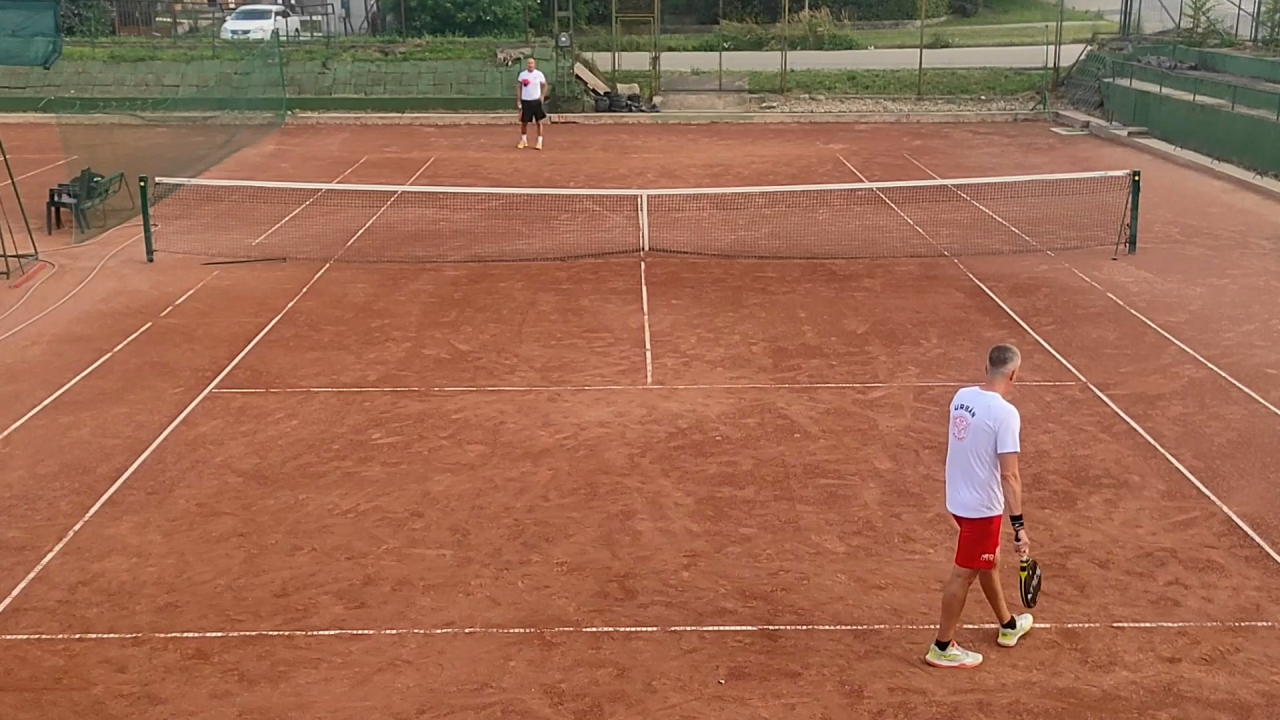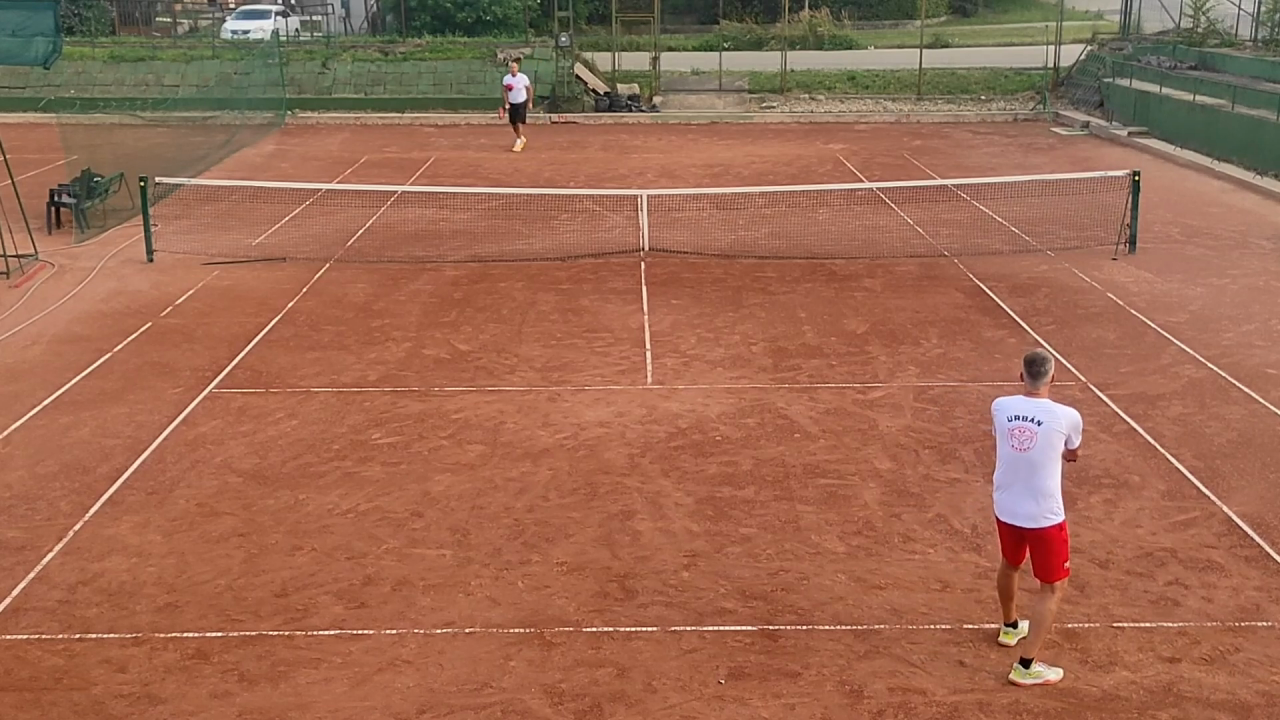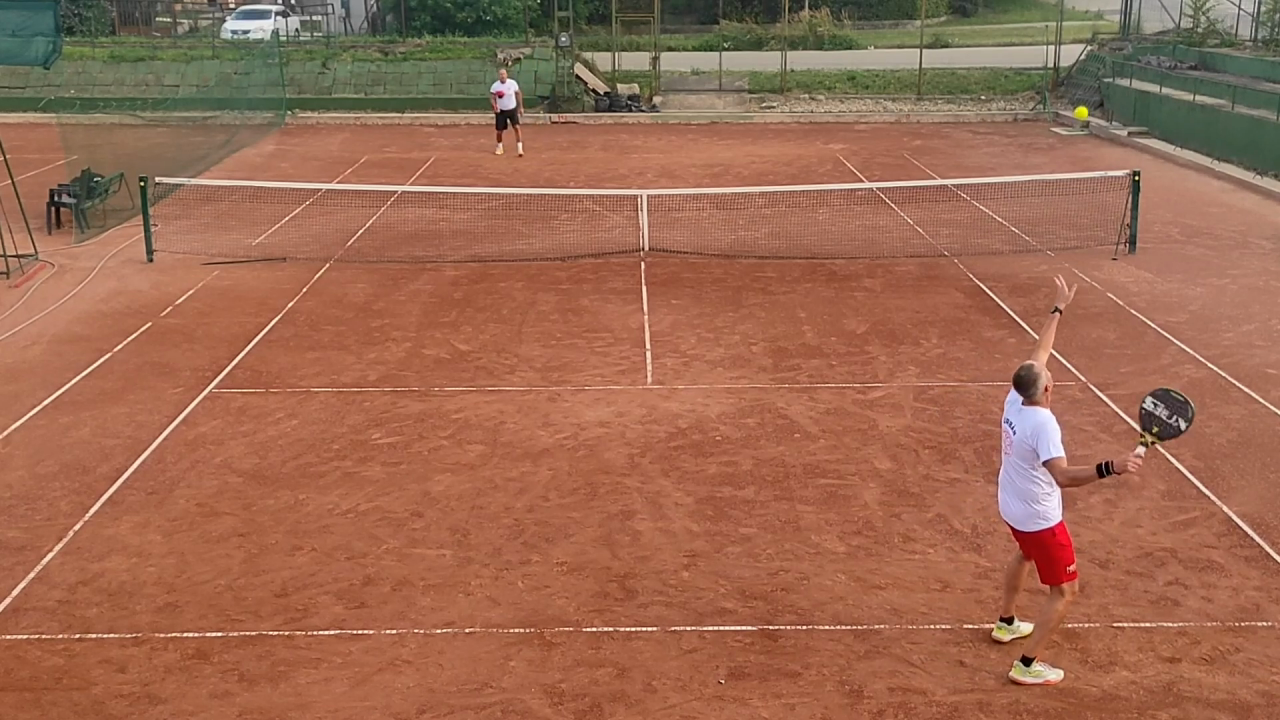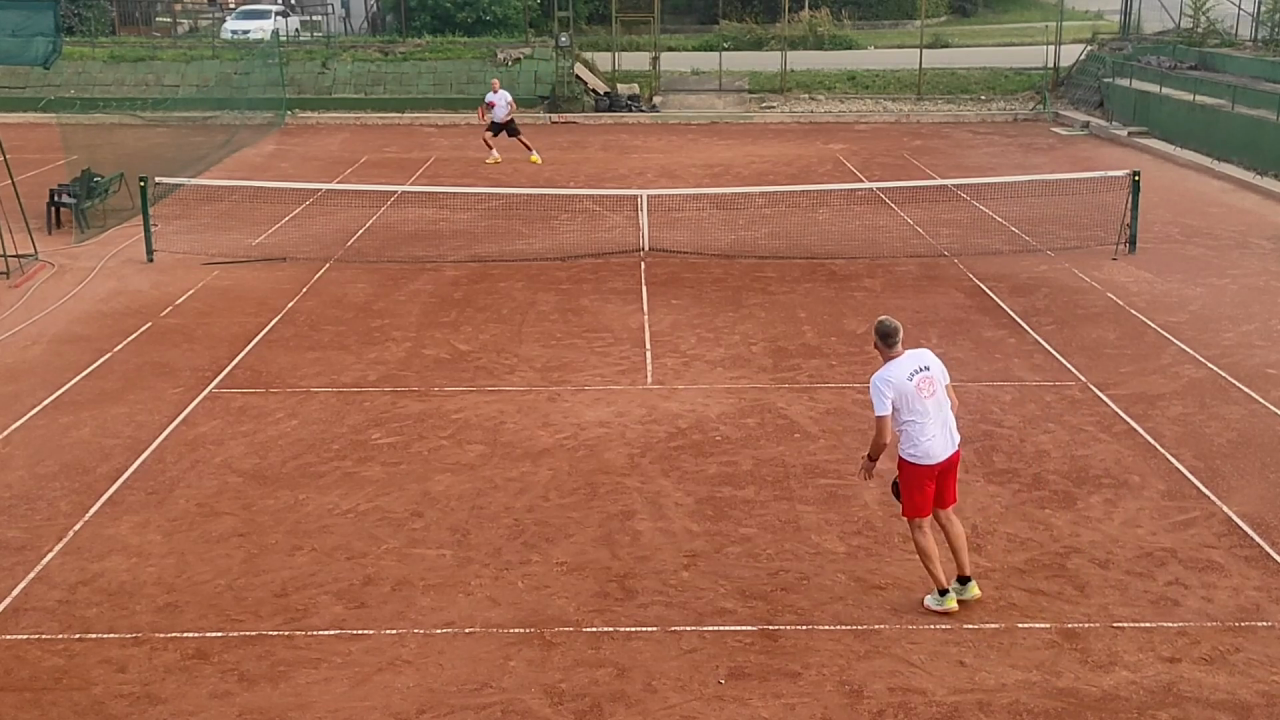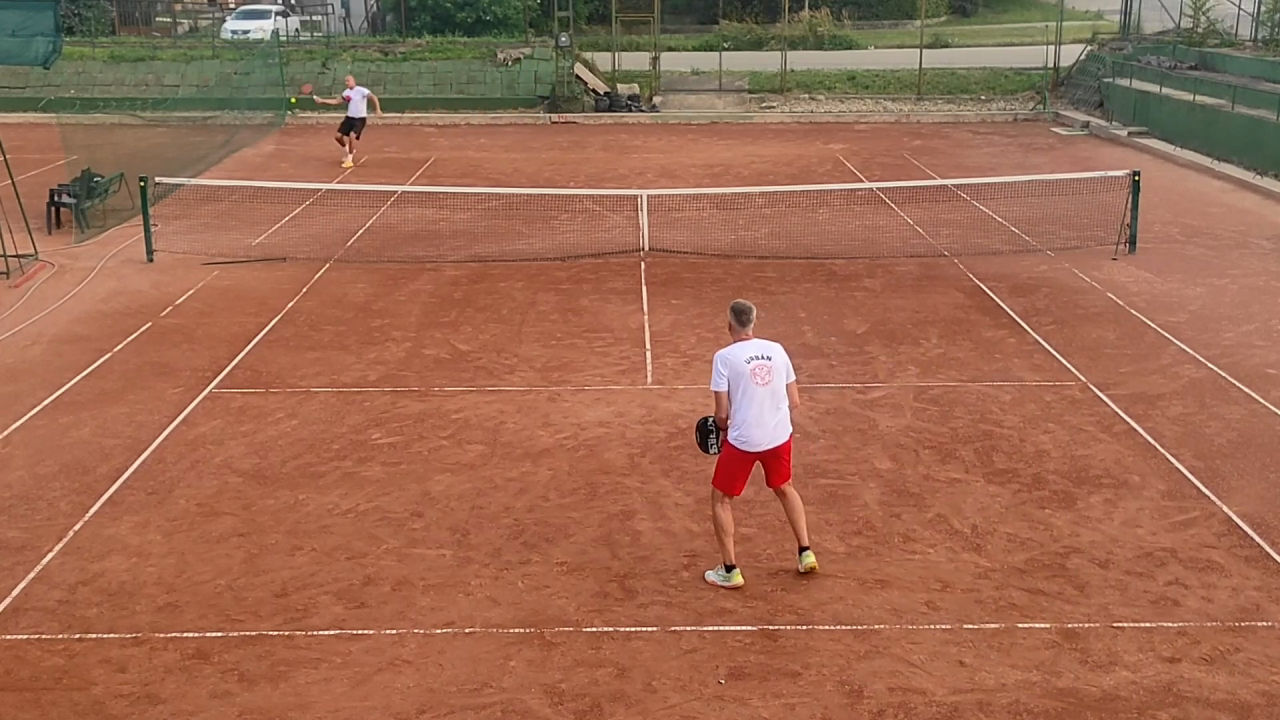
dt=1s
person 1, frame 1
left shoulder: (962, 396)
right shoulder: (1005, 412)
right elbow: (1009, 475)
right wrist: (1018, 525)
left hip: (960, 497)
right hip: (982, 506)
left knee: (989, 559)
right knee: (965, 573)
left ankle: (1008, 625)
right ankle: (943, 647)
person 1, frame 2
left shoulder: (1000, 407)
right shoulder: (1067, 417)
left hip: (1006, 509)
right hip: (1045, 516)
left knee: (1010, 565)
right knee: (1053, 588)
left ankle: (1010, 627)
right ankle: (1026, 666)
person 1, frame 3
left shoulder: (1013, 401)
right shoulder: (1043, 424)
left elbow: (1039, 352)
right elbow: (1062, 476)
left wrist: (1058, 309)
right wrist: (1111, 467)
left hip: (1012, 509)
right hip: (1040, 519)
left knee: (1025, 555)
right knee: (1064, 591)
left ankle: (1006, 622)
right ankle: (1027, 665)
person 1, frame 4
left shoulder: (881, 379)
right shoulder: (928, 356)
left elbow: (884, 437)
right elbow: (953, 403)
left wrist: (871, 459)
left hip: (918, 458)
right hip: (950, 449)
left knee: (919, 526)
right knee: (945, 515)
left ankle: (943, 594)
right ankle: (966, 582)
person 1, frame 5
left shoulder: (724, 357)
right shoulder: (777, 350)
left elbow: (722, 413)
right elbow: (794, 401)
left wrist: (725, 427)
left hip: (743, 440)
right hip: (780, 436)
left knee: (720, 499)
right knee: (785, 489)
left ankle: (730, 571)
right ankle: (805, 552)
